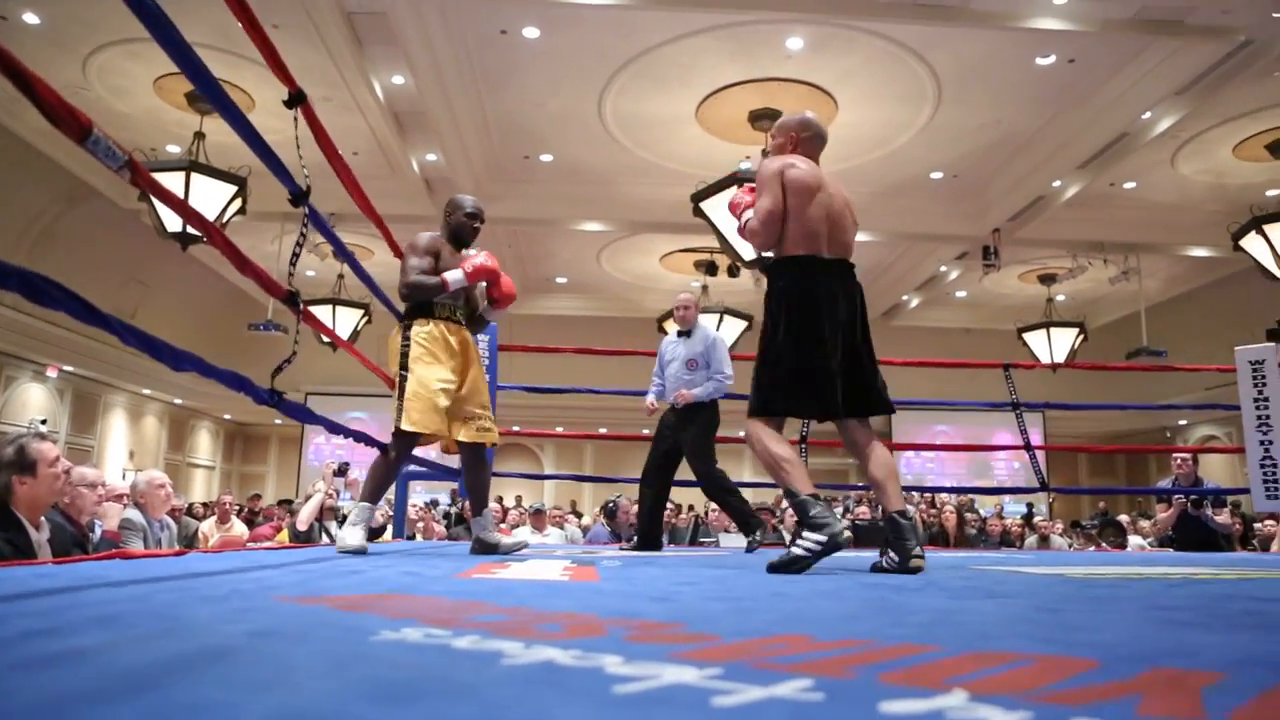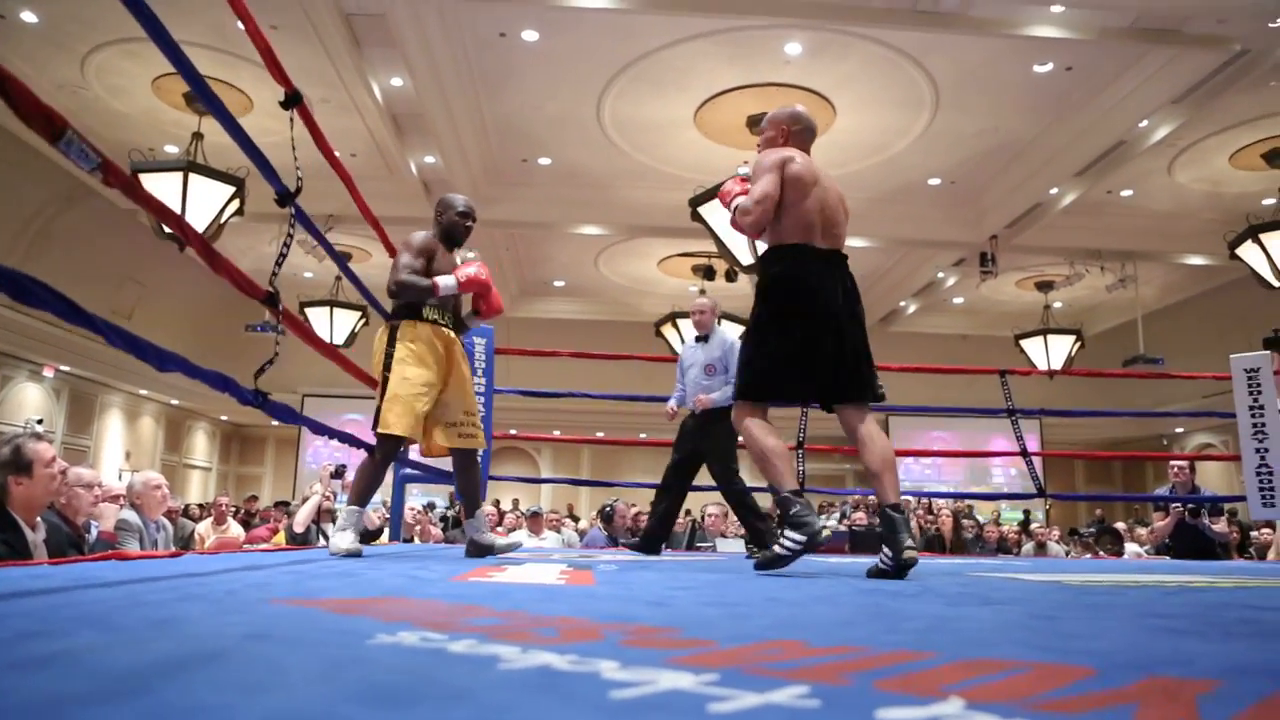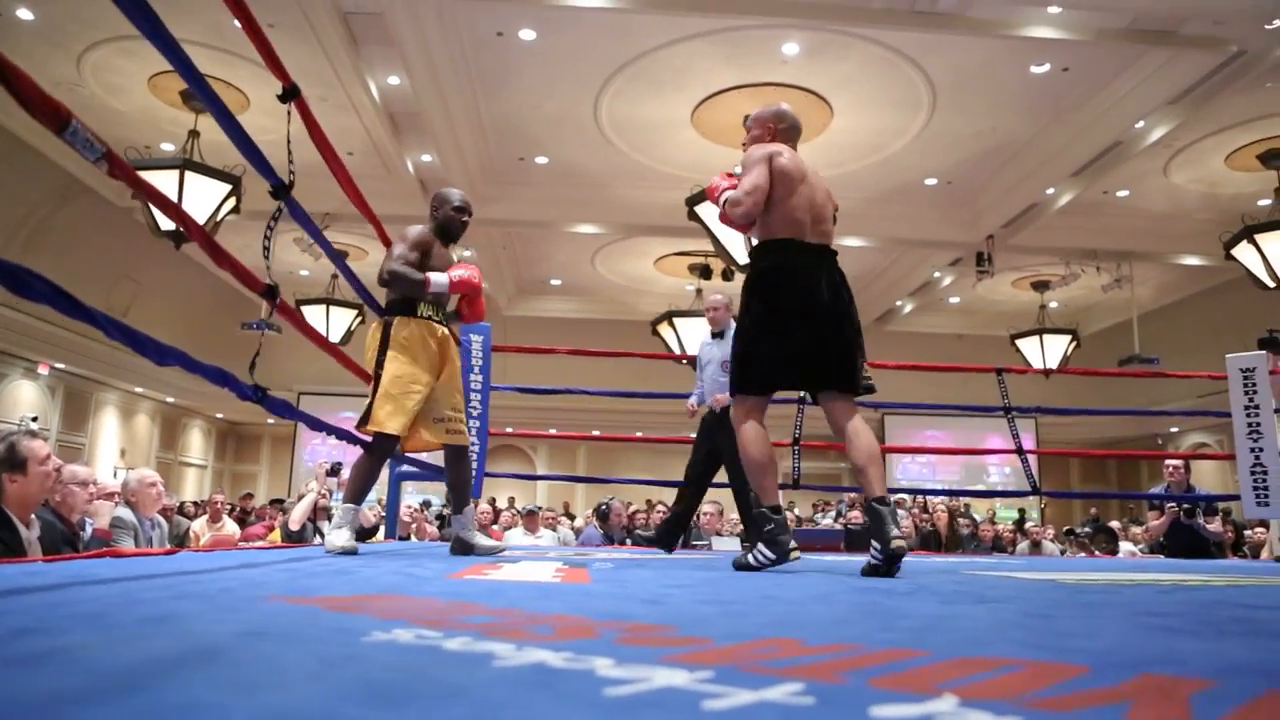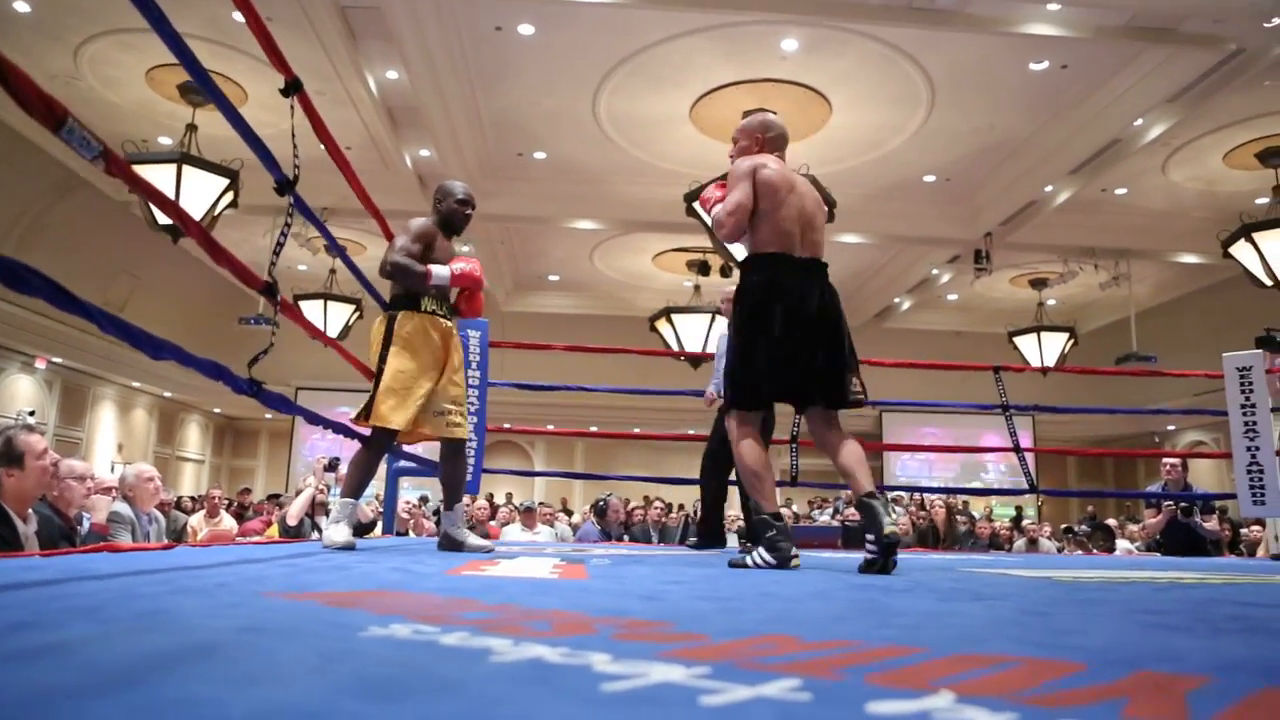
dt=0.1s
person 1, frame 1
left shoulder: (777, 169)
right shoulder: (840, 195)
left elbow: (762, 238)
left wrist: (745, 209)
left hip: (798, 295)
right hip: (845, 296)
left knee: (761, 423)
right knee: (858, 430)
left ankle: (817, 517)
right ankle: (903, 535)
person 1, frame 2
left shoulder: (776, 159)
right shoulder: (831, 187)
left elbow: (754, 221)
left wrist: (735, 198)
left hip: (790, 284)
right hip: (837, 287)
left knee: (749, 412)
right knee: (856, 414)
left ankle: (798, 516)
right ankle: (896, 531)
person 1, frame 3
left shoulder: (763, 154)
right shoulder: (818, 183)
left elbow: (744, 214)
left wrist: (723, 193)
left hip: (779, 279)
right hip: (827, 282)
left knee: (747, 410)
right knee: (842, 409)
left ankle: (774, 530)
right ankle: (883, 523)
person 1, frame 4
left shoulder: (751, 169)
right shoulder: (809, 190)
left elbow: (732, 231)
left wrist: (716, 206)
left hip: (769, 294)
right hip: (817, 295)
left knee: (742, 423)
right knee: (824, 424)
left ankle: (776, 538)
right ankle: (871, 510)
person 2, frame 1
left shoulder: (469, 263)
right shoulder: (426, 243)
right elbow: (408, 288)
left wrist: (495, 305)
right wrist: (462, 277)
left hip: (461, 346)
right hip: (425, 339)
left knee: (476, 442)
right knee: (409, 433)
left ankle: (484, 532)
right ankle: (356, 524)
person 2, frame 2
left shoulder: (455, 265)
right shoulder: (420, 243)
right elbow: (398, 285)
left wrist: (479, 311)
right wrist: (455, 284)
left hip: (447, 349)
right hip: (411, 340)
left knee: (467, 445)
right knee: (392, 439)
left ankle: (478, 534)
right ankle: (346, 527)
person 2, frame 3
left shoulder: (449, 261)
right shoulder: (416, 237)
right elbow: (388, 275)
left wrist: (463, 314)
right wrist: (445, 282)
left hip: (440, 345)
right hip: (405, 336)
left knee: (457, 441)
right knee: (384, 436)
left ankle: (464, 532)
right ankle: (341, 525)
person 2, frame 4
left shoulder: (450, 253)
right shoulder: (420, 229)
right elbow: (390, 265)
left wrist: (461, 307)
right wrist: (446, 274)
left hip: (444, 338)
right hip: (409, 330)
left knee: (455, 436)
right knee: (385, 430)
left ankle: (453, 529)
right ankle: (339, 520)
person 3, frame 1
left shoulder: (711, 339)
right shoulder: (667, 343)
left elbow: (724, 379)
right elbow: (658, 379)
left wrist: (694, 394)
right wrist: (652, 397)
left hip: (701, 413)
right hip: (674, 413)
left knee: (705, 471)
right knee: (655, 472)
left ankle: (752, 528)
right ankle: (647, 537)
person 3, frame 2
left shoulder: (729, 344)
right shoulder: (688, 349)
left wrist: (712, 399)
right wrist: (674, 402)
left hip: (720, 419)
right hip: (696, 419)
left knee: (726, 478)
right knee: (675, 478)
left ankle: (764, 539)
right ankle: (651, 539)
person 3, frame 3
right shoulder: (706, 345)
left wrist: (730, 397)
right wrist: (694, 399)
right hip: (713, 417)
left knee: (740, 479)
right knee: (695, 475)
left ankle: (758, 539)
right ankle: (667, 534)
person 3, frame 4
right shoulder: (725, 337)
right wrist: (713, 390)
right hip: (731, 409)
right knee: (711, 466)
left ankle: (755, 536)
right ankle: (708, 533)
